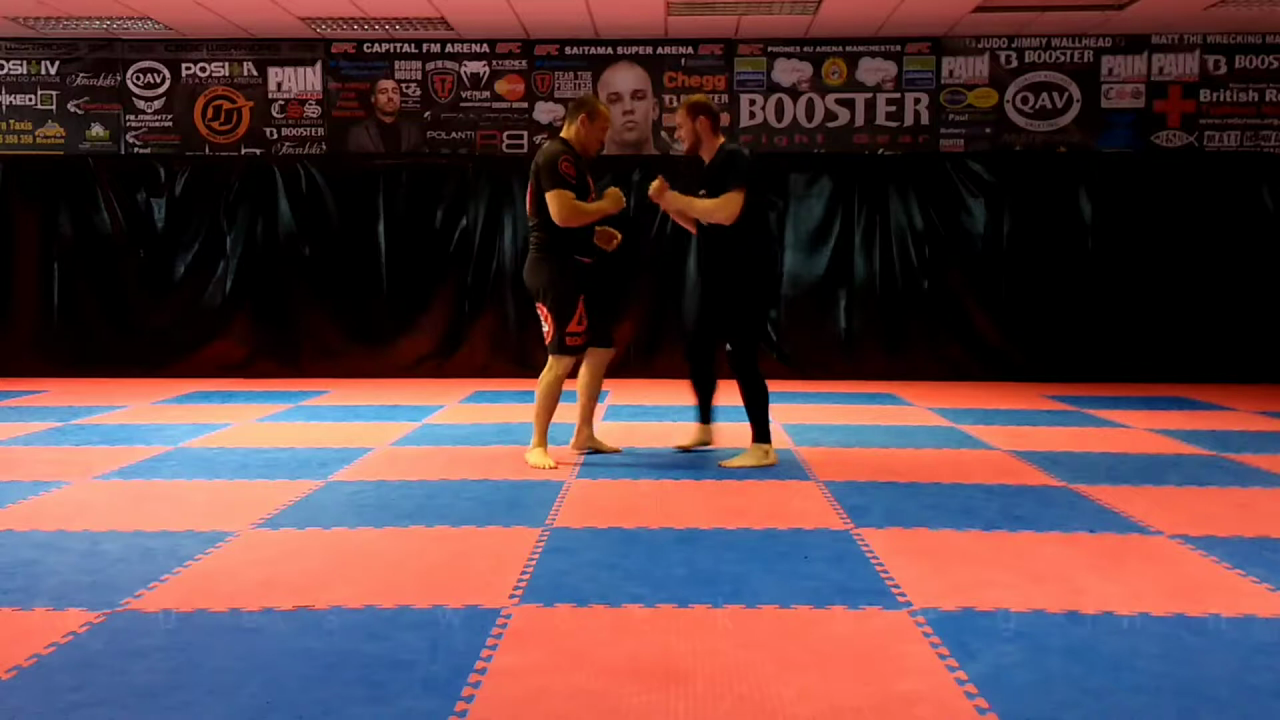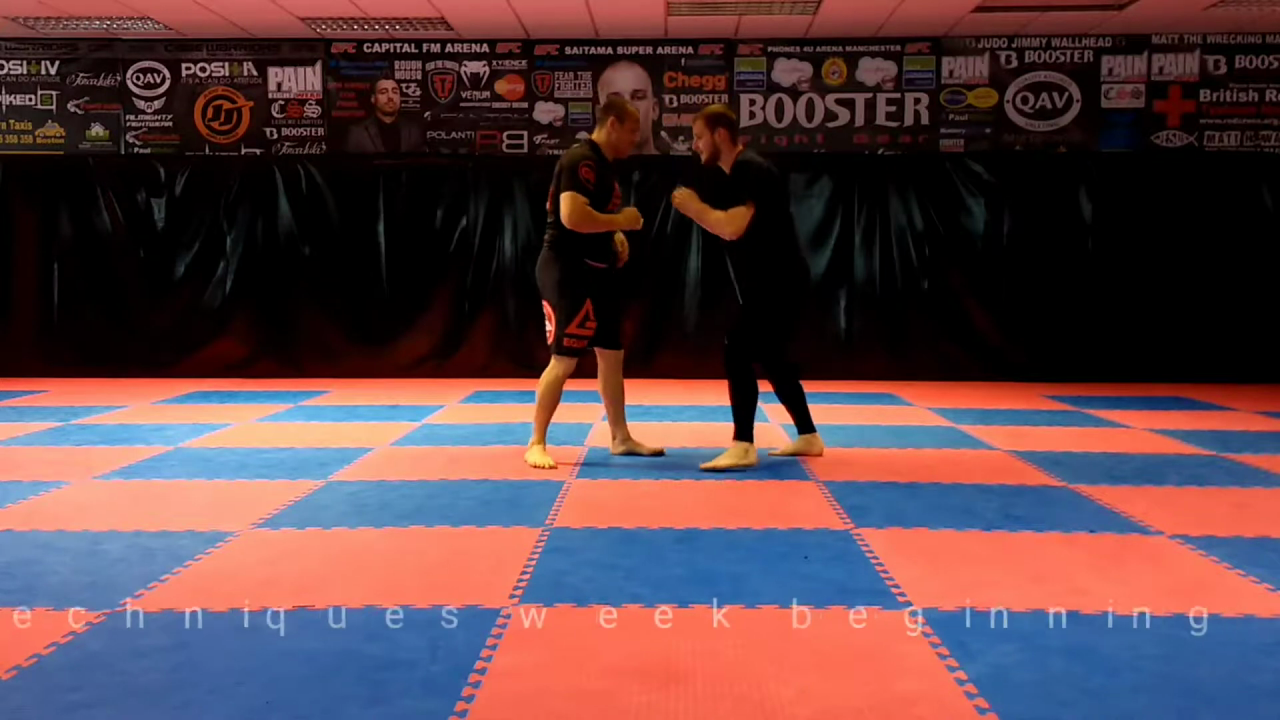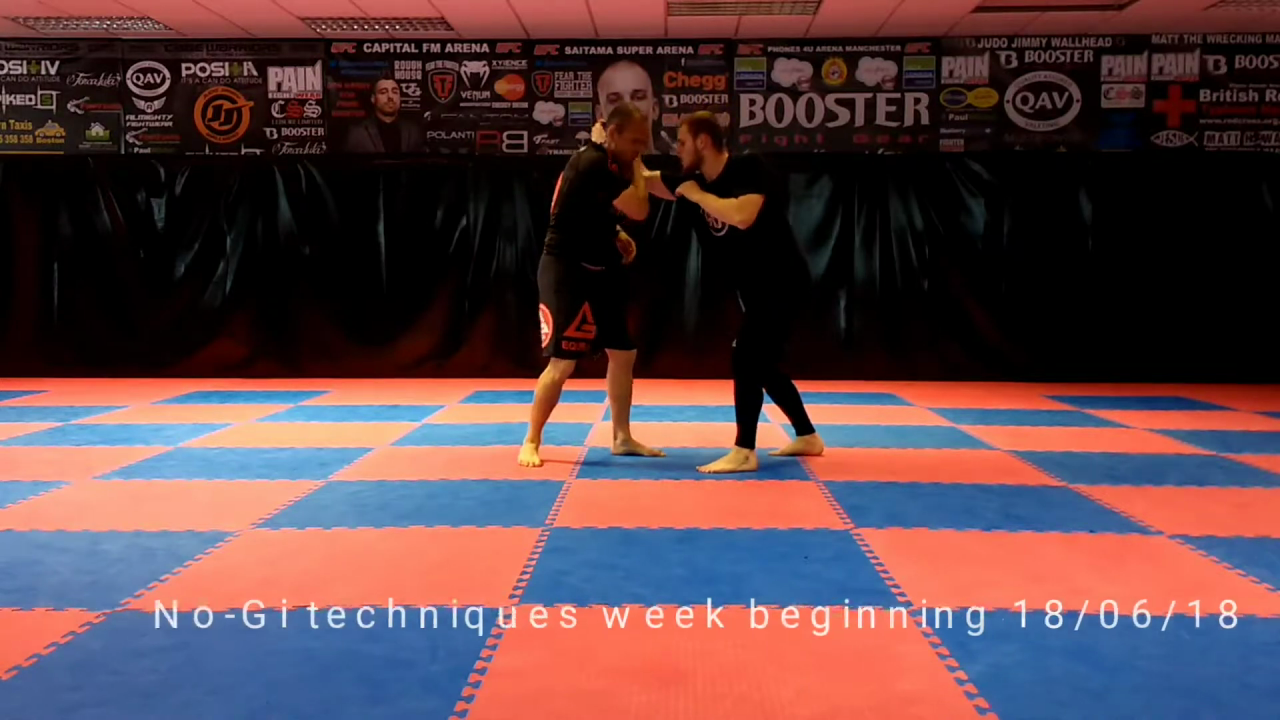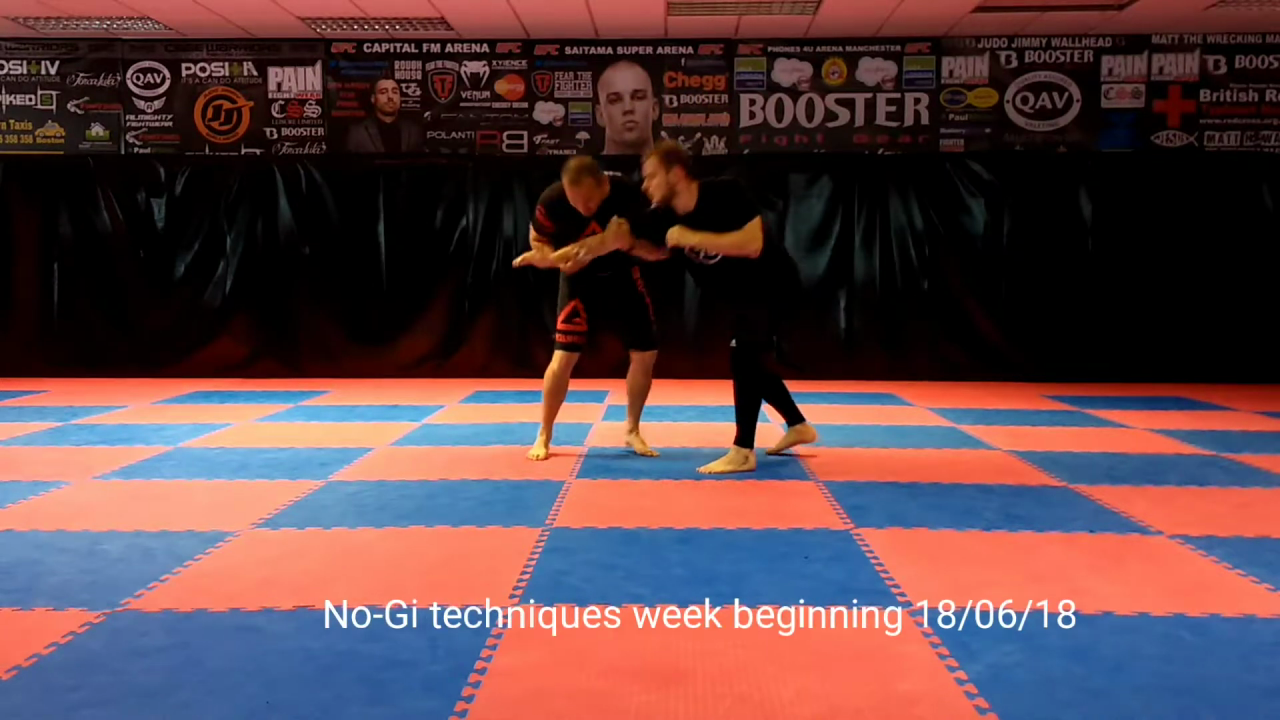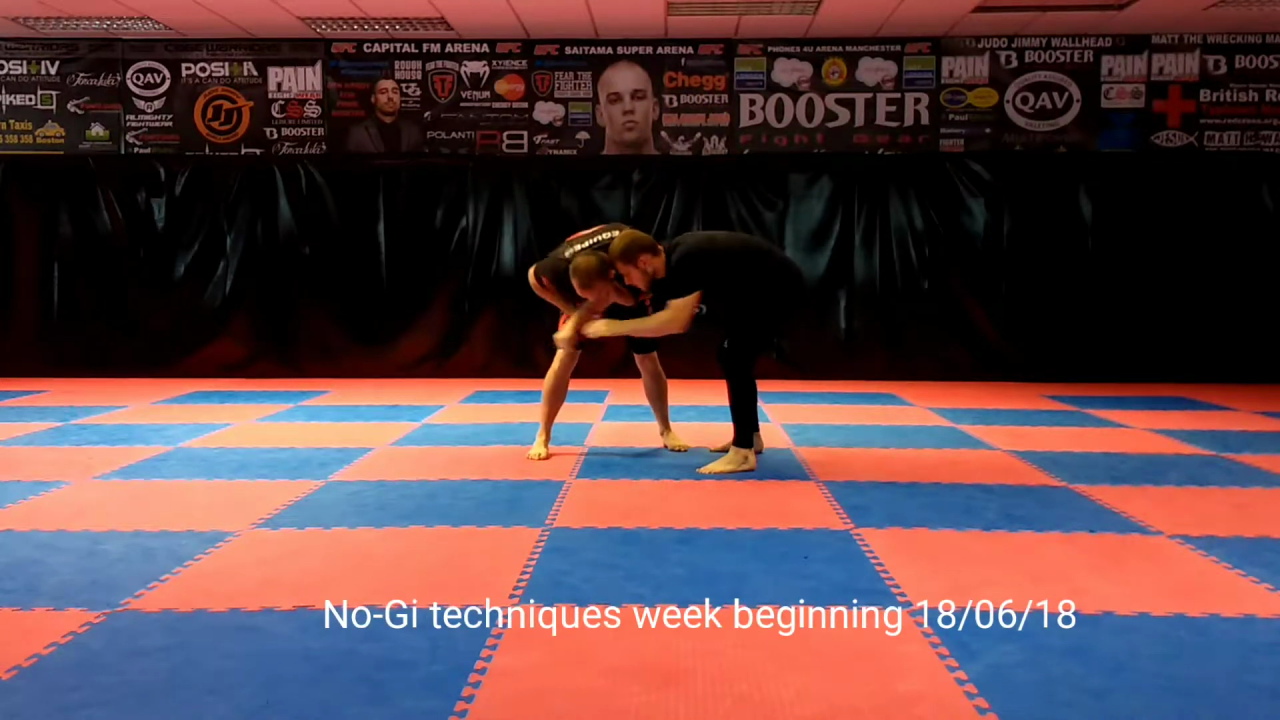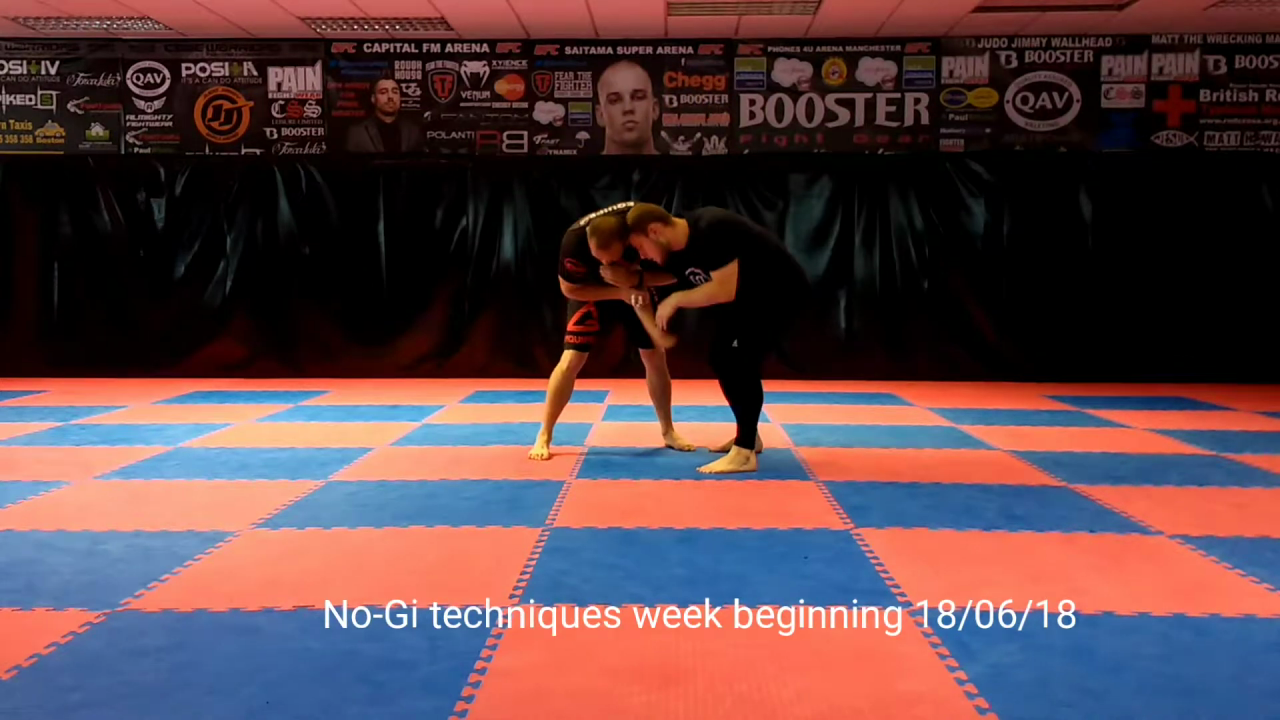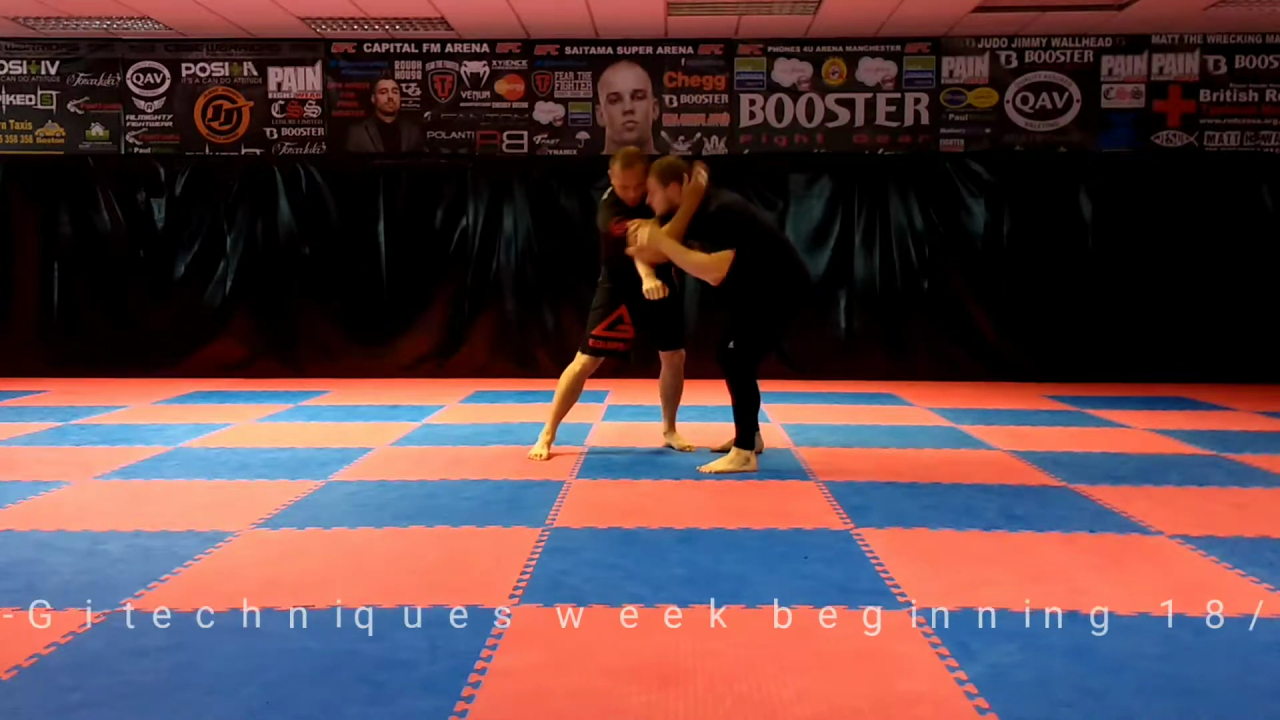
dt=0.5s
person 1, frame 1
left shoulder: (733, 160)
right shoulder: (711, 168)
left elbow: (727, 213)
left wrist: (679, 198)
right wrist: (669, 203)
left hip: (743, 278)
right hip: (720, 279)
left knee: (742, 357)
right knee: (696, 349)
left ankle: (762, 446)
right ankle: (704, 427)
person 1, frame 2
left shoulder: (751, 170)
right shoulder: (734, 174)
left elbow: (733, 227)
right elbow: (726, 231)
left wrist: (694, 205)
right wrist: (694, 207)
left hip: (777, 284)
right hip: (771, 284)
left knee: (737, 355)
right knee: (773, 359)
left ankle: (743, 446)
right ankle: (808, 437)
person 1, frame 3
left shoulder: (747, 168)
right shoulder: (697, 181)
left elbow: (742, 215)
right elbow: (643, 179)
left wrist: (698, 196)
left hip: (781, 285)
right hip: (757, 290)
left knee: (747, 358)
right knee: (764, 365)
left ankle: (744, 453)
right ankle: (808, 437)
person 1, frame 4
left shoulder: (725, 194)
right shoulder: (666, 219)
left elbow: (753, 244)
left wrist: (693, 237)
left hip: (771, 284)
right hip: (741, 291)
left knee: (744, 356)
right knee: (754, 362)
left ankle: (742, 452)
right ankle: (798, 426)
person 1, frame 5
left shoulder: (686, 261)
right shoulder: (673, 259)
left elbow: (675, 323)
left wrist: (614, 327)
left hip: (778, 290)
right hip: (757, 293)
left knee: (736, 360)
right knee: (732, 358)
left ankle: (743, 452)
right ankle: (750, 435)
person 1, frame 6
left shoulder: (711, 230)
right shoulder: (676, 248)
left elbow: (725, 290)
left wrist: (676, 299)
left hip: (780, 292)
right hip: (749, 295)
left knee: (742, 362)
right knee: (721, 358)
left ankle: (745, 452)
right ankle: (748, 435)
person 1, frame 7
left shoulder: (721, 211)
right shoulder: (695, 212)
left elbow: (714, 273)
left wrist: (664, 242)
right wrist: (647, 240)
left hip: (780, 289)
right hip: (754, 289)
left knee: (740, 362)
right knee: (730, 358)
left ankle: (743, 454)
right ankle: (748, 433)
person 2, frame 1
left shoulder: (570, 159)
right shoulder: (557, 157)
right elbow: (562, 214)
left wrist: (597, 232)
right wrist: (606, 204)
left hip: (574, 269)
right hip: (555, 269)
left knee: (601, 348)
right knee: (562, 359)
left ankle: (584, 434)
right ankle: (537, 446)
person 2, frame 2
left shoulder: (605, 164)
right shoulder: (582, 161)
right elbow: (572, 217)
left wrist: (615, 237)
right wrist: (621, 221)
left hip: (593, 270)
right hip: (566, 270)
left knee: (612, 354)
right knee: (564, 360)
left ankle: (620, 438)
right ankle: (536, 443)
person 2, frame 3
left shoulder: (611, 163)
right shoulder: (595, 164)
right elbow: (638, 209)
left wrist: (617, 237)
right wrist: (636, 167)
left hip: (600, 271)
right hip: (566, 272)
left knee: (623, 353)
right knee: (563, 363)
left ankle: (622, 436)
right ankle: (531, 442)
person 2, frame 4
left shoulder: (628, 195)
right shoulder: (551, 201)
left elbow: (659, 251)
right elbow: (537, 242)
left wrist: (626, 243)
right wrist: (562, 261)
left hip: (622, 275)
right hip: (580, 279)
left knee: (645, 354)
right knee: (564, 357)
left ankle: (632, 431)
right ankle: (544, 437)
person 2, frame 5
right shoulder: (560, 266)
right elbow: (534, 279)
left wrist: (628, 297)
right wrist: (572, 310)
left hip: (626, 291)
left knee: (649, 361)
right knee: (565, 357)
left ankle: (665, 431)
right ankle: (542, 438)
person 2, frame 6
right shoulder: (575, 241)
left elbow: (671, 270)
right elbow: (570, 289)
left wrist: (636, 279)
right wrist: (620, 292)
left hip: (633, 286)
right hip: (591, 290)
left knee: (655, 358)
right knee: (572, 359)
left ankle: (668, 431)
right ankle: (544, 437)
person 2, frame 7
right shoulder: (611, 212)
right wrist: (690, 204)
left hip: (661, 284)
right hip: (619, 289)
left knee: (674, 358)
right knee: (586, 362)
left ankle: (669, 430)
right ankle: (547, 434)
